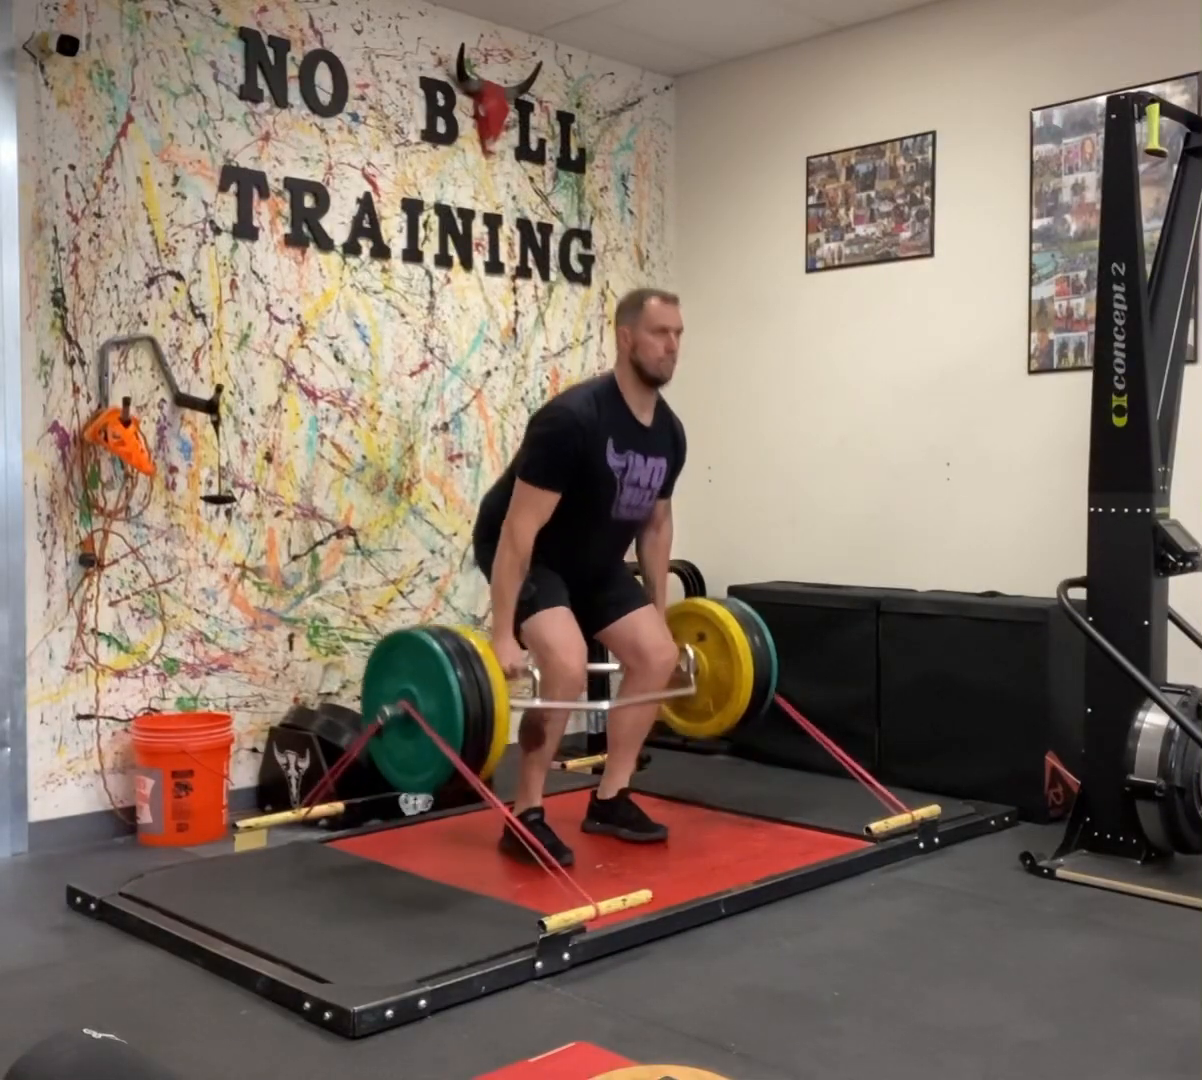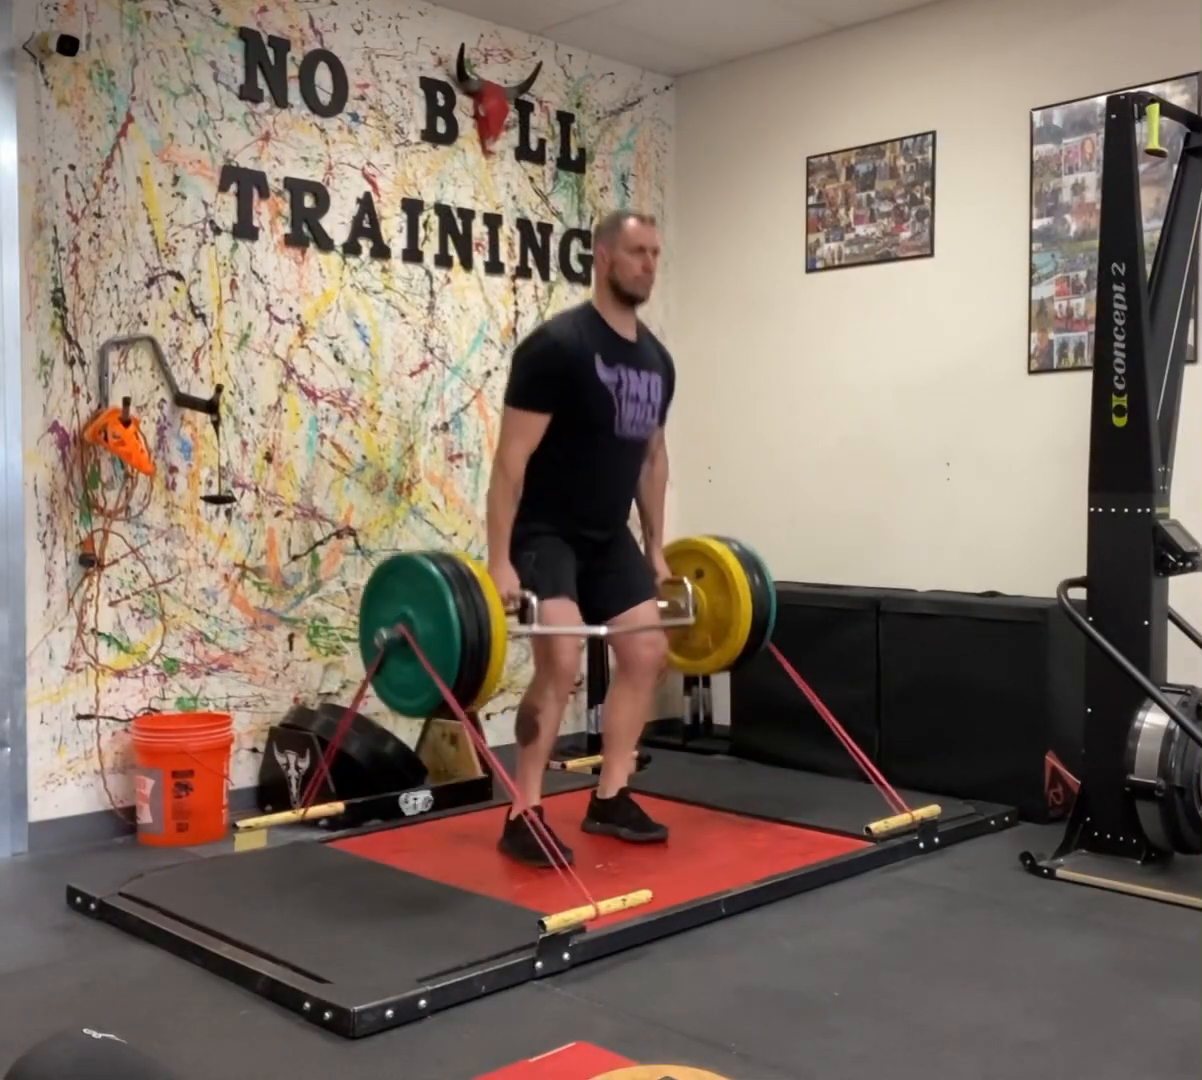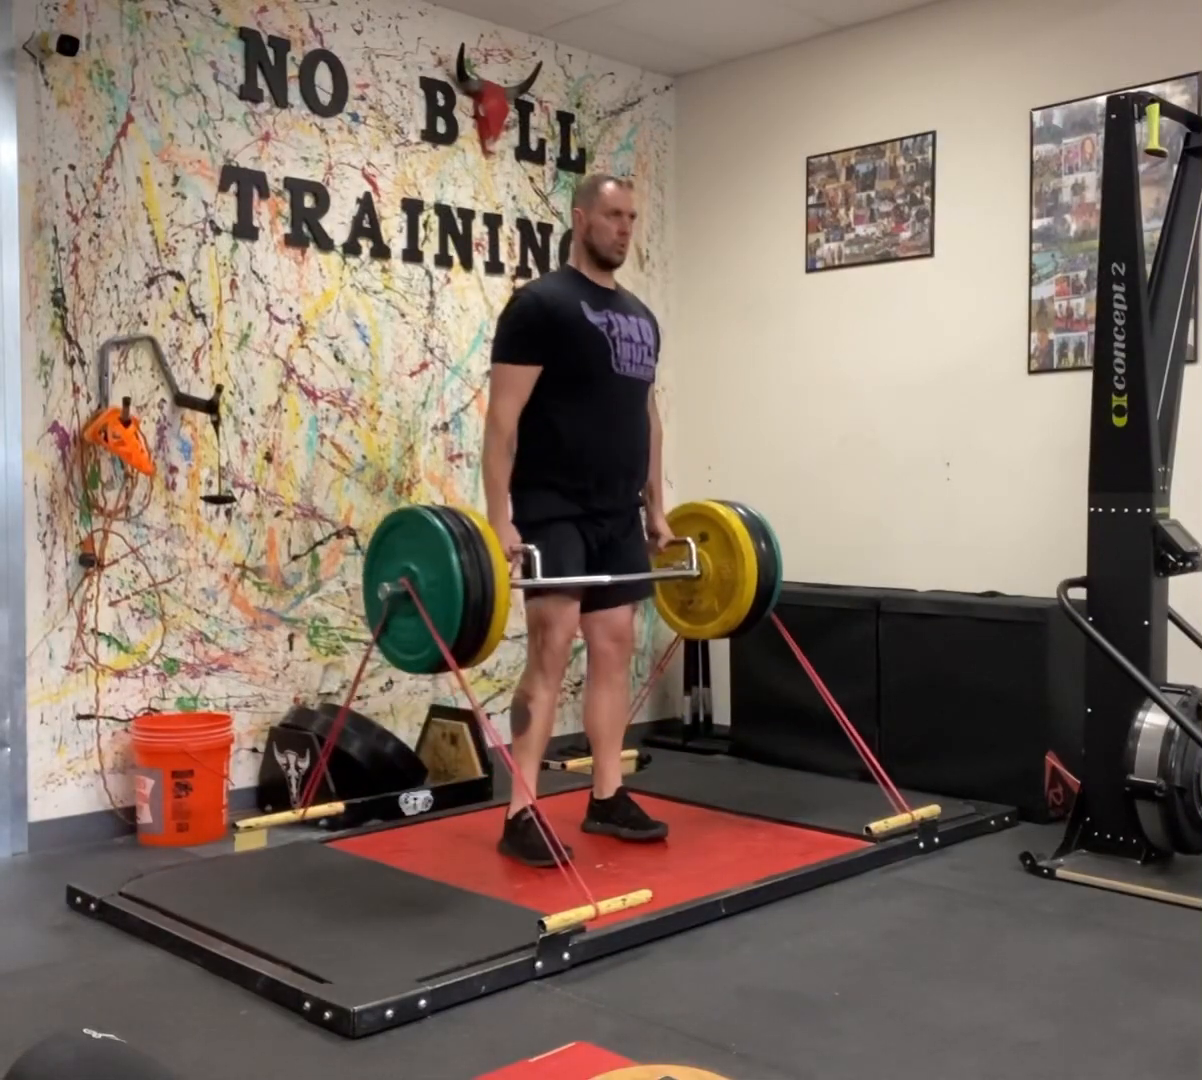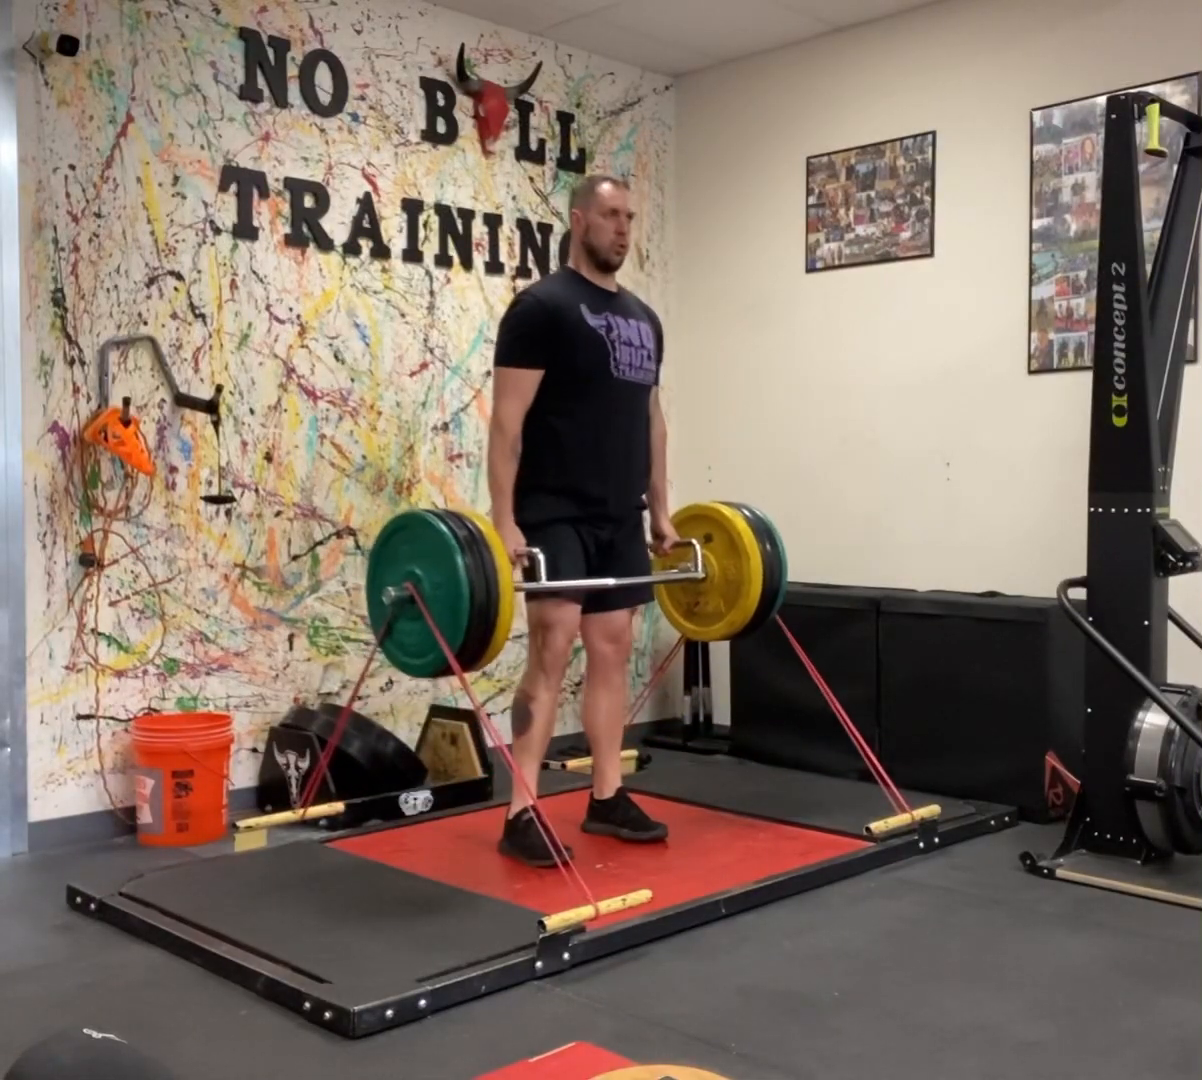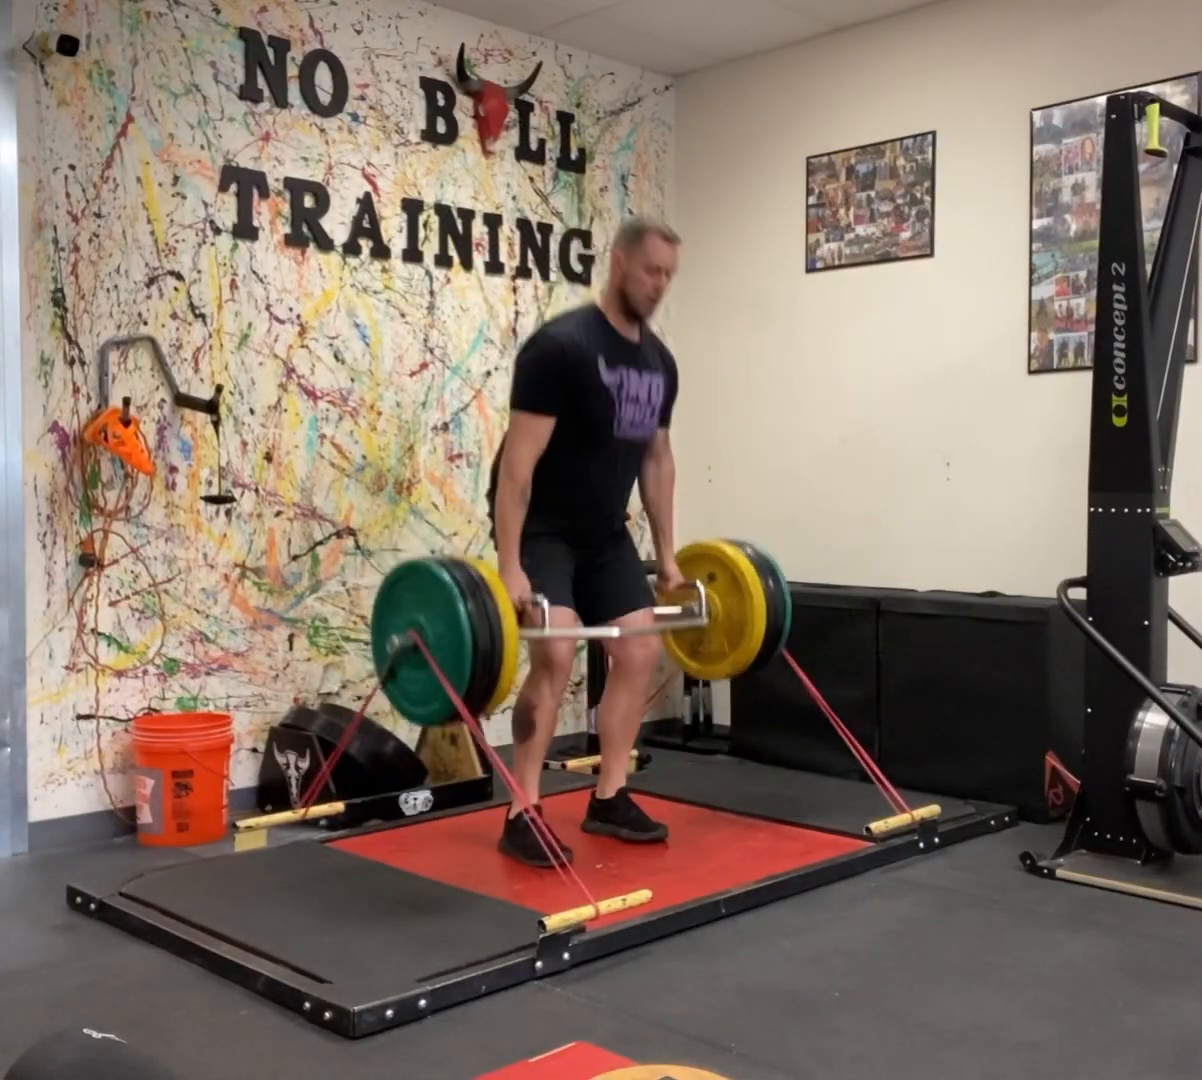
dt=0.2s
person 1, frame 1
left shoulder: (668, 431)
right shoulder: (573, 420)
left elbow: (656, 524)
right elbow: (519, 529)
left wrist: (660, 614)
right wrist: (503, 639)
left hip: (595, 561)
right hip: (532, 558)
left knee: (661, 655)
right knee: (567, 666)
left ankle: (609, 800)
right ankle: (524, 817)
person 1, frame 2
left shoulder: (656, 358)
right shoulder: (557, 345)
left elbow: (653, 456)
right elbow: (511, 457)
left wrist: (656, 549)
right wrist: (499, 565)
left hip: (609, 536)
right hip: (542, 531)
left knee: (647, 653)
right knee: (561, 661)
left ankle: (610, 799)
right ankle: (523, 816)
person 1, frame 3
left shoulder: (639, 315)
right shoulder: (541, 303)
right elbow: (503, 415)
left wrist: (655, 507)
right wrist: (499, 518)
left hip: (618, 512)
right hip: (553, 511)
left knee: (613, 653)
right knee: (551, 654)
left ankle: (607, 799)
right ankle: (521, 814)
person 1, frame 4
left shoulder: (642, 317)
right shoulder: (542, 305)
left elbow: (650, 419)
right elbow: (506, 418)
left wrist: (660, 511)
right wrist: (504, 522)
left hip: (618, 518)
right hip: (552, 513)
left knee: (609, 652)
right knee: (553, 651)
left ankle: (607, 799)
right ankle: (521, 814)
person 1, frame 5
left shoulder: (659, 360)
right shoulder: (562, 345)
left elbow: (658, 458)
right elbow: (518, 460)
left wrist: (666, 552)
right wrist: (510, 568)
left hip: (602, 531)
right hip: (540, 526)
left knee: (640, 653)
right knee: (555, 655)
left ankle: (608, 798)
right ankle: (522, 814)
